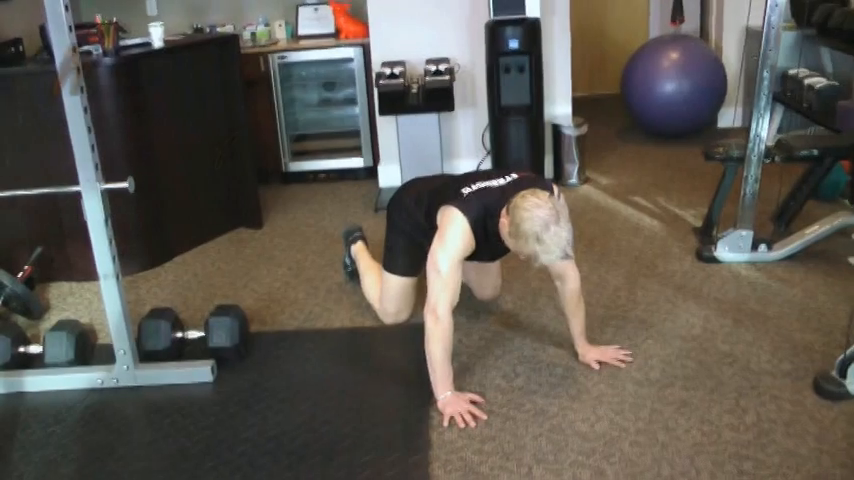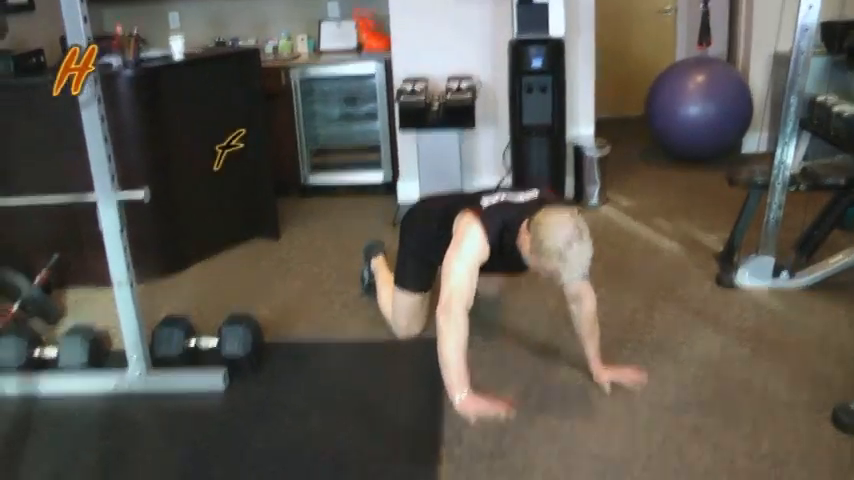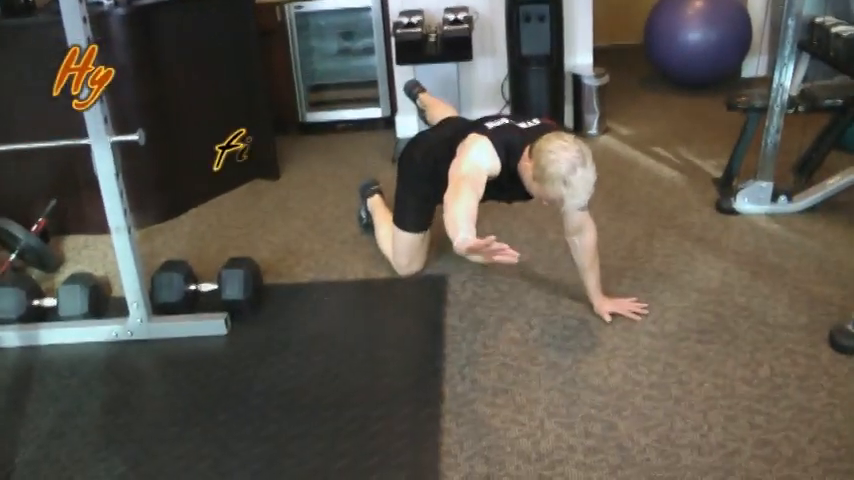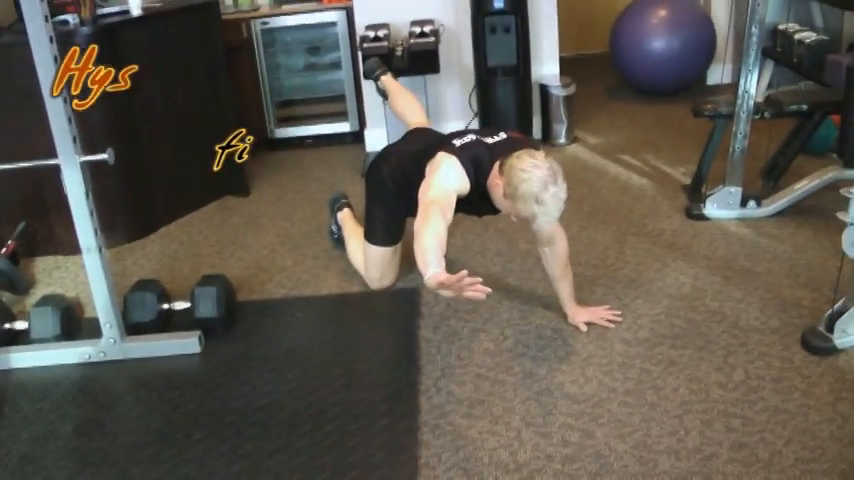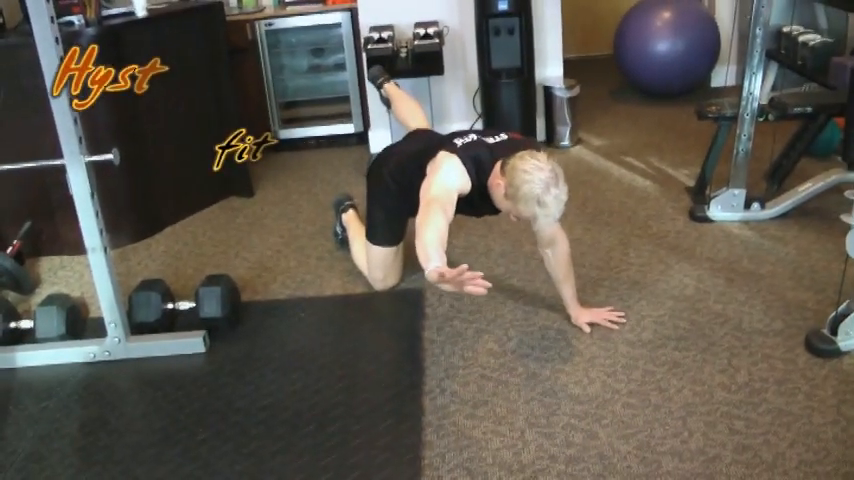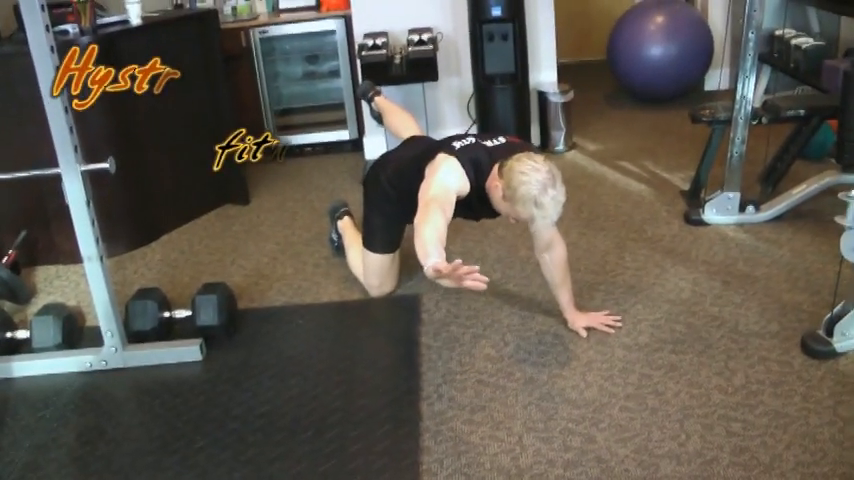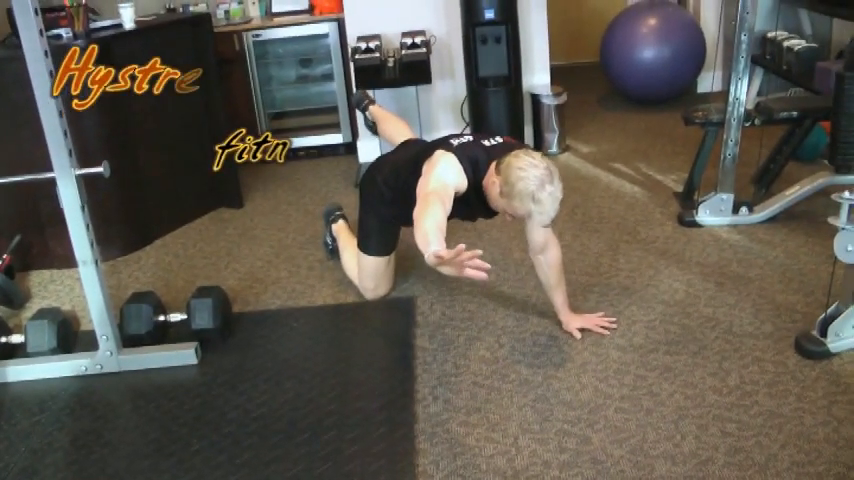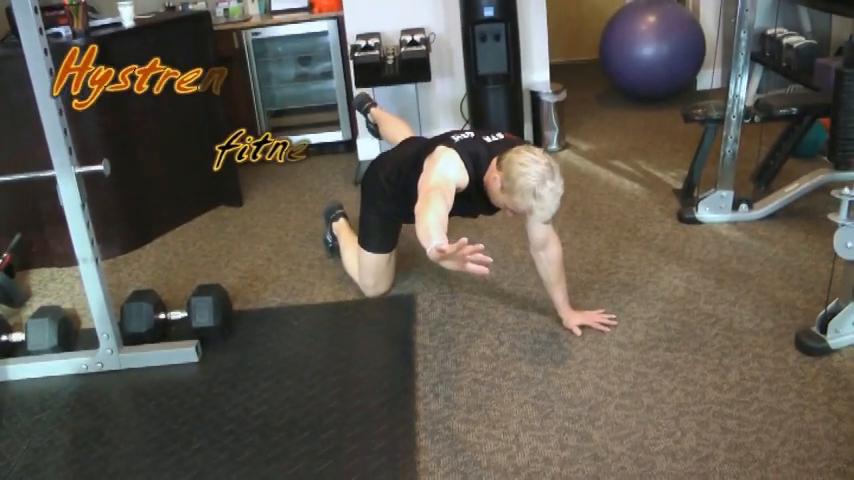
dt=0.4s
person 1, frame 1
left shoulder: (549, 200)
right shoulder: (459, 225)
left elbow: (566, 275)
right elbow: (438, 311)
left wrist: (583, 345)
right wrist: (445, 394)
left hip: (463, 204)
right hip: (412, 212)
left knee: (488, 294)
right knee: (394, 314)
right ankle: (357, 245)
person 1, frame 2
left shoulder: (565, 221)
right shoulder: (476, 234)
left elbow: (581, 297)
right elbow: (451, 311)
left wrist: (597, 366)
right wrist: (461, 395)
right hip: (424, 231)
right knee: (406, 328)
right ankle: (376, 261)
person 1, frame 3
left shoulder: (562, 155)
right shoulder: (483, 153)
left elbow: (579, 229)
right elbow: (461, 193)
left wrist: (598, 298)
right wrist: (464, 240)
right hip: (422, 164)
right knee: (407, 267)
left ankle: (420, 96)
right ankle: (373, 199)
person 1, frame 4
left shoulder: (532, 164)
right shoulder: (451, 172)
left elbow: (551, 239)
right elbow: (431, 219)
left wrist: (572, 307)
right wrist: (434, 275)
left hip: (424, 147)
right hip: (391, 178)
left knee: (420, 129)
right knee: (379, 280)
left ankle: (383, 77)
right ankle: (343, 213)
person 1, frame 5
left shoulder: (533, 165)
right shoulder: (452, 170)
left elbow: (552, 240)
right elbow: (432, 214)
left wrist: (574, 308)
right wrist: (436, 268)
left hip: (424, 149)
right hip: (391, 180)
left knee: (421, 131)
right knee: (383, 281)
left ankle: (386, 86)
right ankle: (348, 214)
person 1, frame 6
left shoulder: (530, 171)
right shoulder: (451, 172)
left elbow: (549, 245)
right elbow: (430, 214)
left wrist: (571, 312)
right wrist: (435, 264)
right hip: (388, 186)
left knee: (415, 139)
right knee: (379, 288)
left ankle: (375, 98)
right ankle: (343, 221)
person 1, frame 7
left shoulder: (525, 173)
right shoulder: (449, 168)
left elbow: (544, 247)
right elbow: (430, 207)
left wrist: (566, 314)
right wrist: (436, 252)
left hip: (414, 160)
right hip: (384, 189)
right knee: (374, 290)
left ankle: (370, 108)
right ankle: (337, 224)
person 1, frame 8
left shoulder: (526, 173)
right shoulder: (450, 164)
left elbow: (545, 244)
right elbow: (431, 203)
left wrist: (566, 311)
right wrist: (437, 246)
right hip: (386, 186)
right knee: (374, 287)
left ankle: (372, 111)
right ankle: (338, 222)
